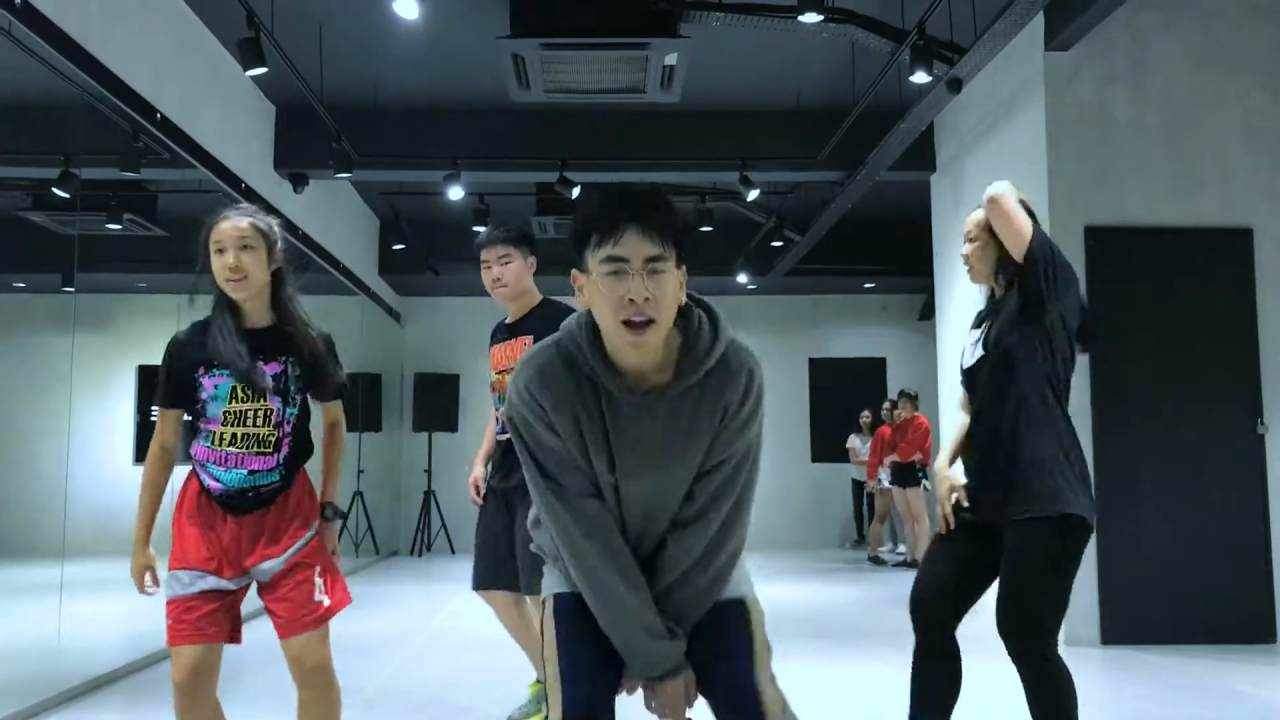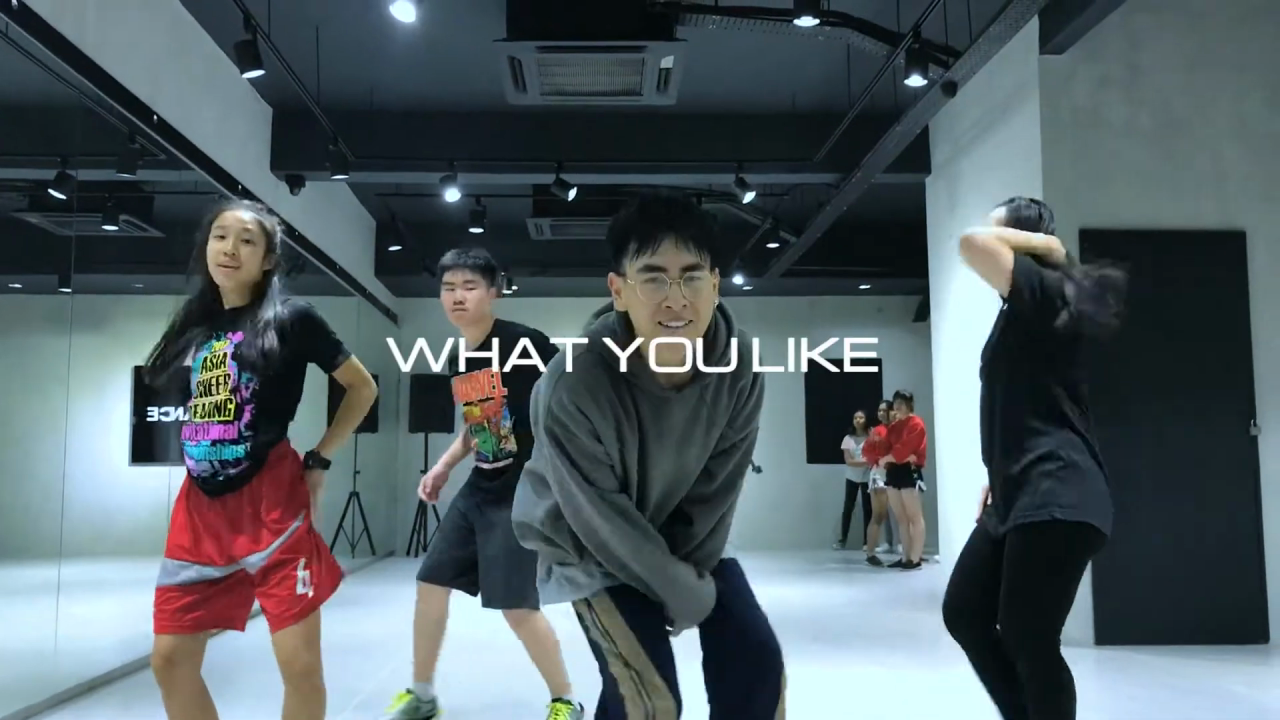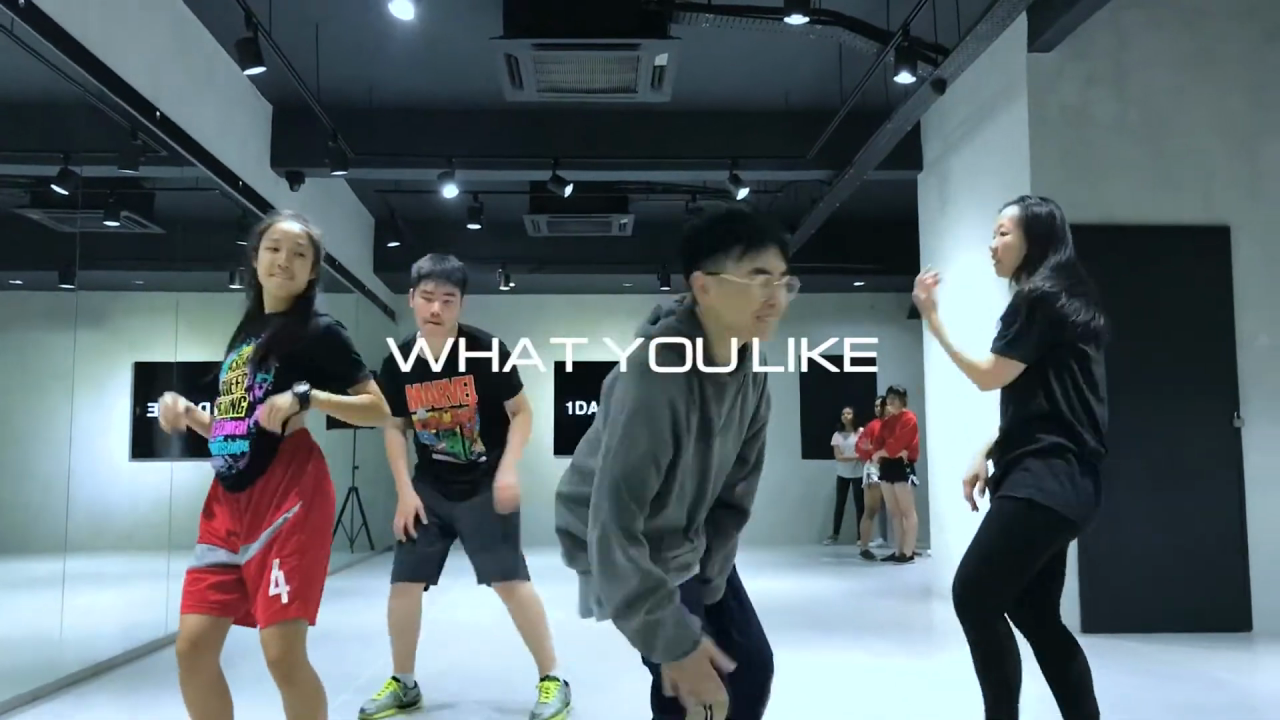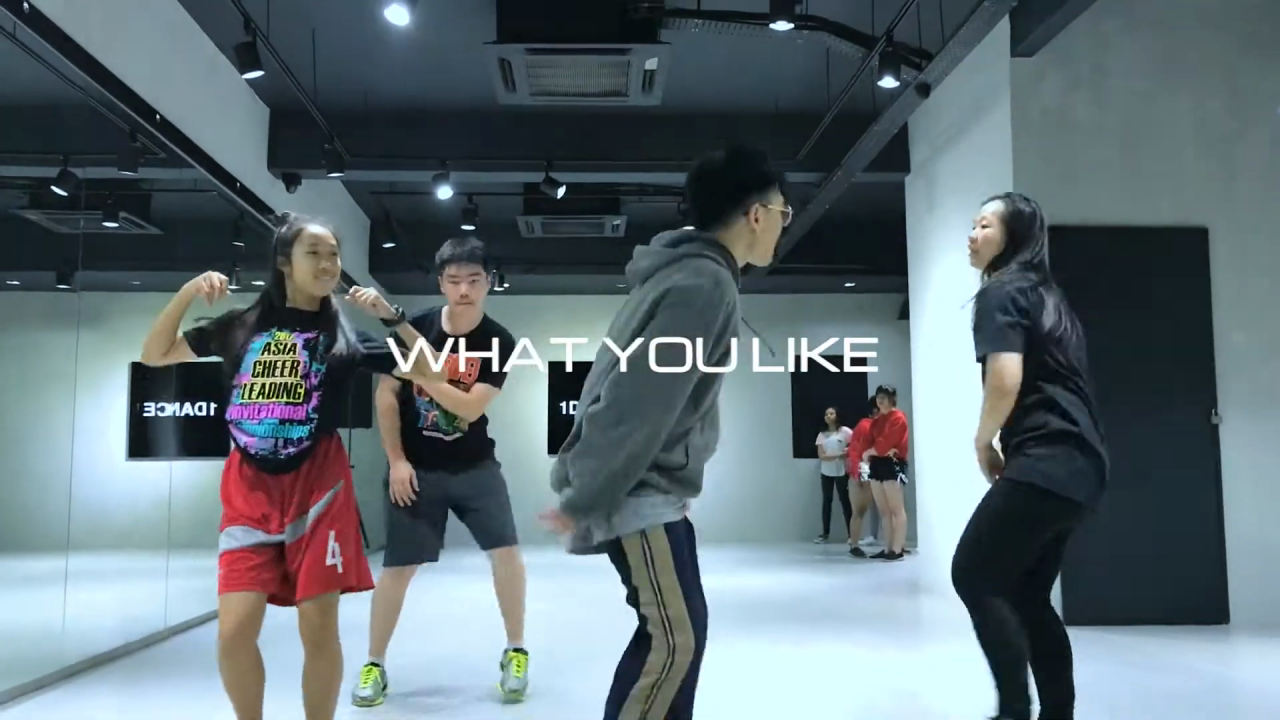
dt=0.3s
person 1, frame 1
left shoulder: (733, 374)
right shoulder: (542, 382)
left elbow: (709, 526)
right elbow: (583, 535)
left wrist: (666, 640)
right wrist: (653, 657)
left hip: (699, 571)
right hip: (588, 572)
person 1, frame 2
left shoulder: (739, 374)
right shoulder: (574, 386)
left elbow: (711, 499)
right elbow: (604, 519)
left wrist: (680, 596)
right wrist: (686, 596)
left hip: (678, 538)
right hip: (590, 547)
left knee: (754, 663)
person 1, frame 3
left shoulder: (750, 369)
right shoulder: (648, 381)
left elbow: (737, 488)
right elbow: (614, 524)
left wrist: (709, 579)
right wrist: (674, 638)
left hip: (692, 545)
right hip: (628, 556)
left knee: (752, 664)
person 1, frame 4
left shoulder: (694, 277)
right shoulder: (700, 284)
right elbow: (632, 398)
left wrist: (644, 485)
right wrist: (586, 496)
left hip: (658, 489)
right hip: (630, 494)
left knee: (678, 636)
right knee: (675, 638)
person 2, frame 1
left shoulder: (1046, 282)
right shoulder: (987, 316)
left elbow: (1000, 198)
left wrist: (997, 200)
right wrist: (944, 465)
left hip: (1044, 496)
right hip: (984, 495)
left knee: (1027, 635)
right knee: (929, 610)
person 2, frame 2
left shoulder: (1036, 288)
right shoulder: (1030, 305)
left elbow: (972, 242)
left wrist: (1044, 243)
right wrist: (998, 476)
left hip: (1055, 498)
right hip: (1022, 496)
left knee: (1028, 639)
right knee: (963, 615)
person 2, frame 3
left shoulder: (1041, 298)
right shoulder: (1056, 307)
left elbow: (989, 376)
left wrist: (933, 319)
right wrist: (986, 456)
left hip: (1047, 481)
right hip: (1051, 480)
left knee: (974, 599)
right knee: (1035, 615)
person 2, frame 4
left shoulder: (1001, 292)
right shoulder: (1033, 293)
left elbow: (1005, 380)
left wrist: (983, 440)
right wrist: (998, 443)
left hip: (1046, 464)
right hip: (1067, 465)
left knee: (975, 576)
right knee: (1025, 597)
person 3, frame 1
left shoulder: (311, 345)
right shoulder: (189, 346)
left elbow: (335, 425)
right elbow: (164, 444)
left wrist: (329, 510)
right wrist: (141, 543)
left hip: (285, 514)
right hip: (207, 516)
left knee: (314, 666)
right knee: (189, 677)
person 3, frame 2
left shoulder: (291, 319)
right shoulder: (196, 329)
left elbow: (362, 388)
left wrist: (319, 459)
left hip: (271, 494)
right hip: (200, 501)
left knee: (301, 662)
right knee: (169, 659)
person 3, frame 3
left shoulder: (318, 331)
right shoulder: (244, 335)
left elbow: (378, 409)
left wrist: (302, 397)
right wrist: (185, 414)
left hip: (289, 491)
right hip: (228, 498)
left knee: (282, 654)
right knee: (191, 646)
person 3, frame 4
left shoulder: (346, 337)
right shoulder: (245, 323)
left elbow: (429, 372)
right elbow: (153, 353)
left wrist: (390, 315)
right wrist: (188, 291)
left hip: (318, 479)
right hip: (250, 482)
left knee: (318, 627)
right knee: (235, 629)
person 4, frame 1
left shoulder: (560, 319)
right shoulder: (499, 334)
right wrist: (480, 462)
right hip: (504, 478)
left knee: (542, 591)
right knee: (495, 588)
right ankle: (546, 678)
person 4, frame 2
left shoulder: (520, 342)
right shoulder: (460, 360)
right wrist: (443, 464)
left hip: (522, 493)
right hip: (478, 490)
left knee: (517, 605)
right knee: (430, 583)
person 4, frame 3
left shoulder: (489, 350)
right shoulder: (399, 361)
left elbow: (521, 413)
right elbow: (394, 429)
left wrist: (510, 469)
right wrist: (404, 490)
left hip: (487, 486)
right hip: (432, 486)
left knee: (509, 580)
right knee: (404, 583)
left ankle: (551, 679)
person 4, frame 4
left shoulder: (500, 342)
right shoulder: (416, 328)
left elbow: (471, 406)
right elbow: (386, 395)
right wrist: (397, 460)
left hip: (474, 463)
right hip: (417, 466)
left knee: (505, 551)
right knee: (398, 567)
left ankle: (516, 652)
right ankle: (374, 666)
